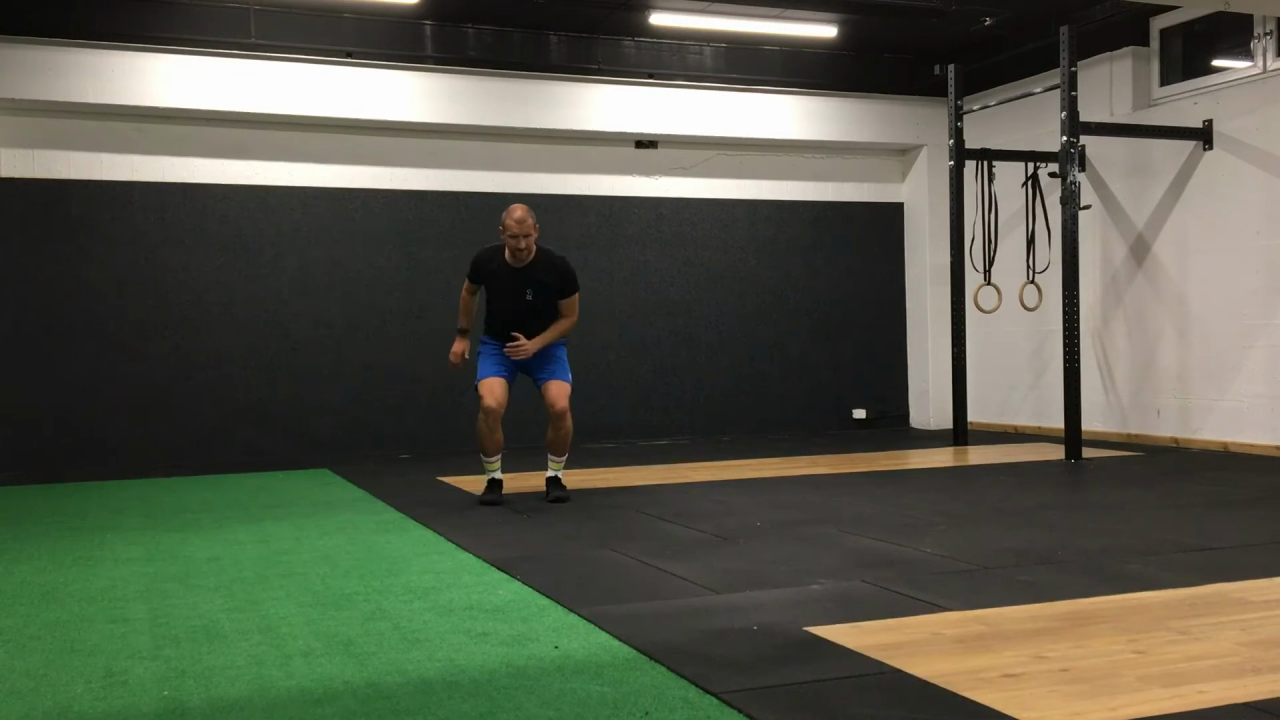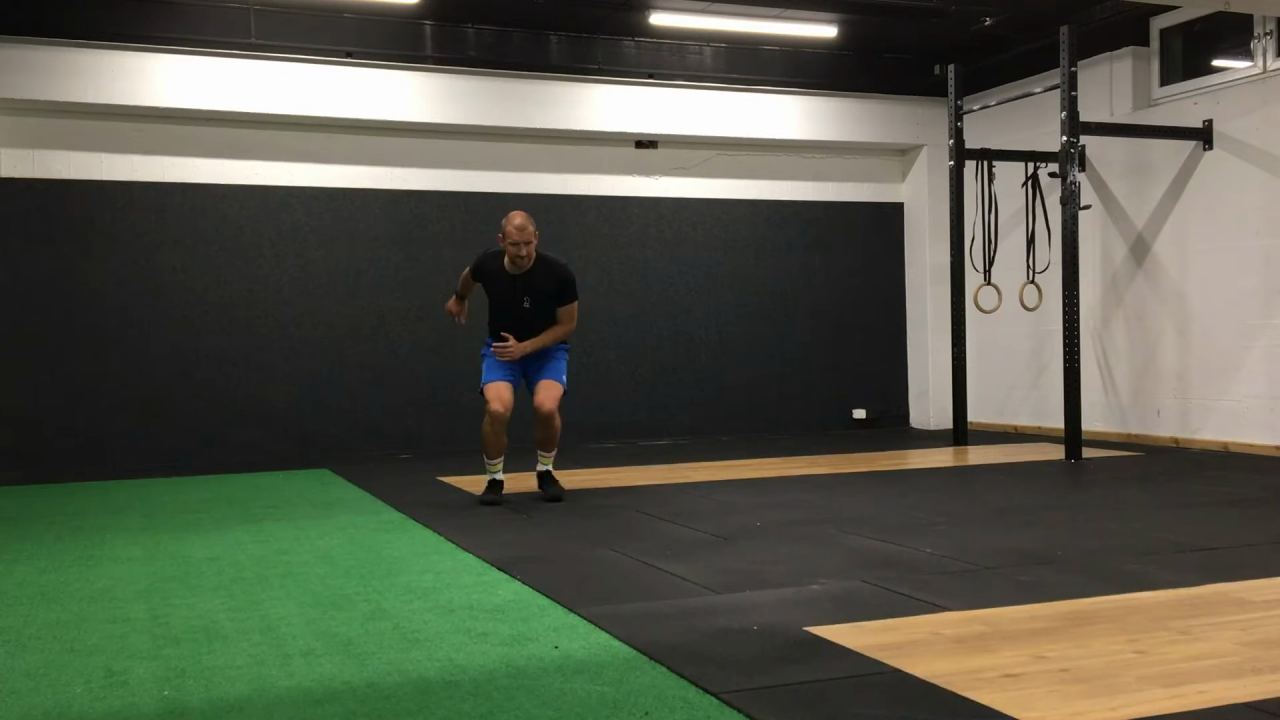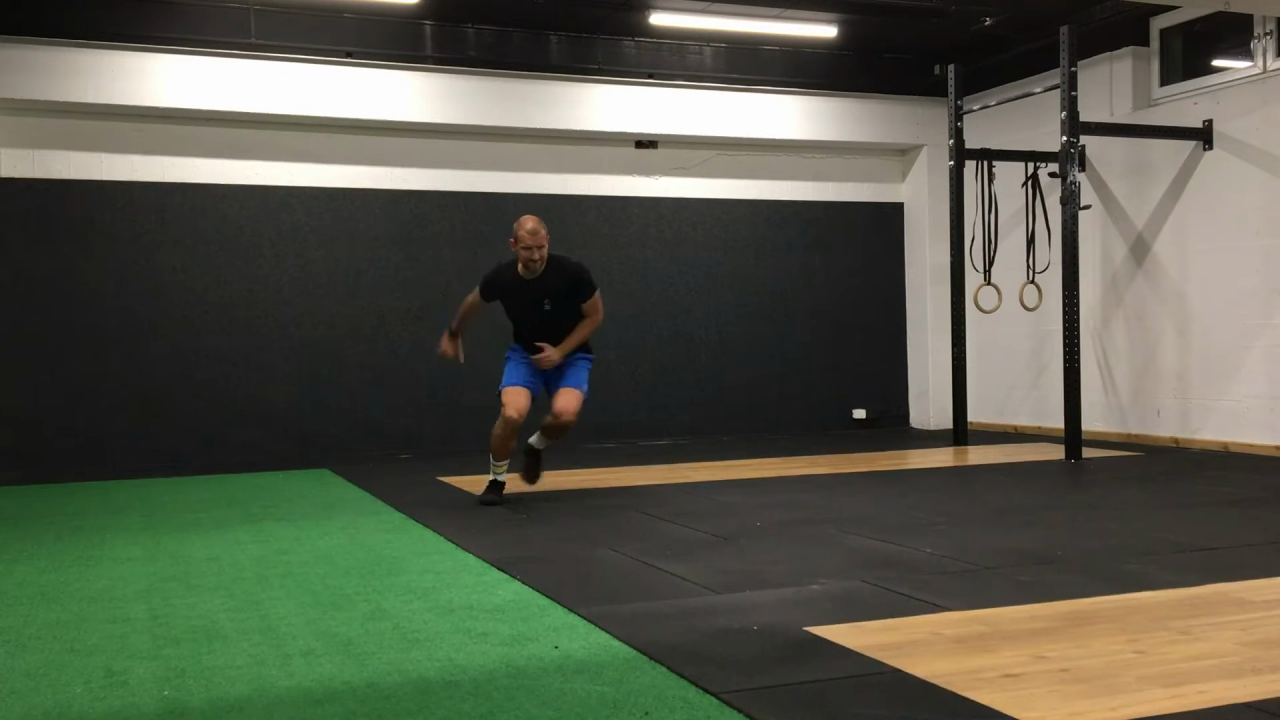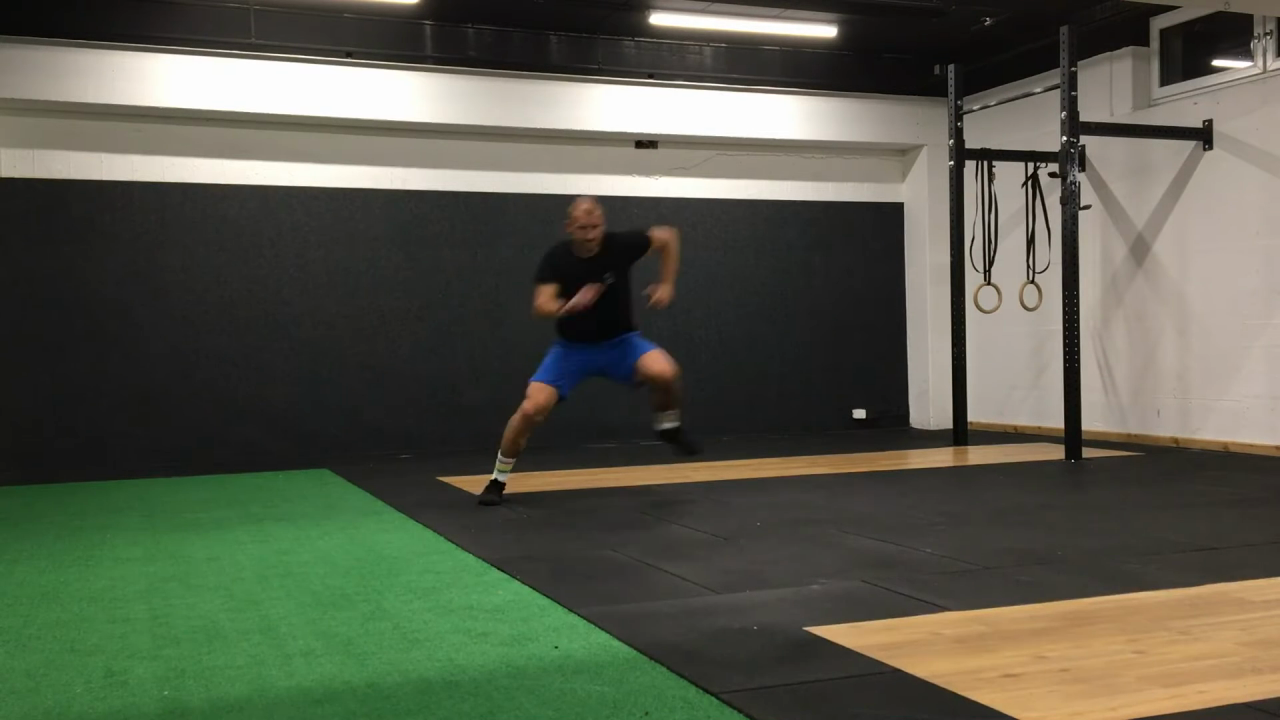
dt=0.2s
person 1, frame 1
left shoulder: (558, 267)
right shoulder: (485, 260)
left elbow: (569, 316)
right elbow: (469, 292)
left wrist: (535, 345)
right wrist: (462, 335)
left hip: (544, 344)
right hip: (496, 344)
left knee: (559, 407)
right knee: (491, 406)
left ankle: (554, 477)
right ankle: (493, 479)
person 1, frame 2
left shoulder: (558, 274)
right shoulder: (487, 264)
left elbow: (567, 324)
right elbow: (469, 276)
left wrist: (525, 348)
right wrist: (458, 298)
left hip: (546, 348)
right hip: (501, 348)
left knee: (546, 407)
right knee: (497, 410)
left ankle: (545, 472)
right ankle: (495, 480)
person 1, frame 3
left shoulder: (572, 272)
right shoulder: (501, 277)
left elbow: (595, 316)
right elbow: (473, 303)
left wrist: (561, 351)
right wrist: (453, 334)
left hip: (570, 356)
right hip: (524, 354)
left knee: (565, 414)
right knee: (512, 415)
left ankle: (537, 445)
right ankle: (497, 480)
person 1, frame 4
left shoulder: (622, 244)
right shoulder: (556, 258)
left elbow: (668, 238)
right elbow: (541, 306)
left wrist: (666, 284)
right wrist: (569, 305)
left hip: (621, 341)
right hip: (572, 347)
left knee: (665, 373)
right knee: (530, 410)
left ankle: (668, 425)
right ankle: (498, 480)
